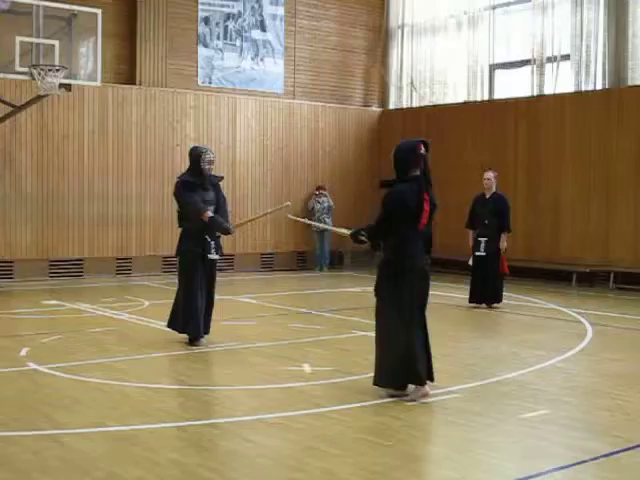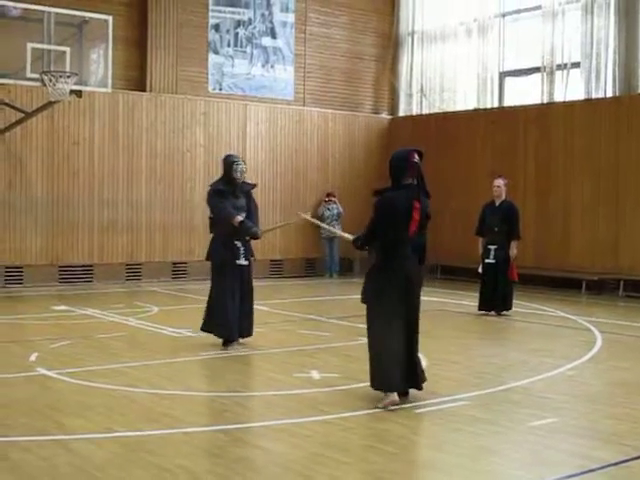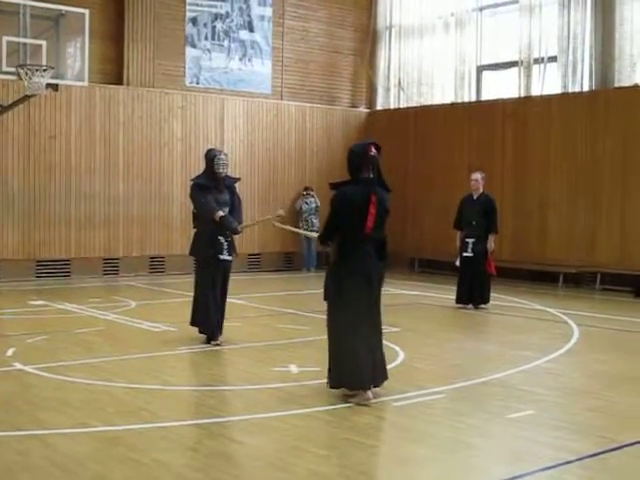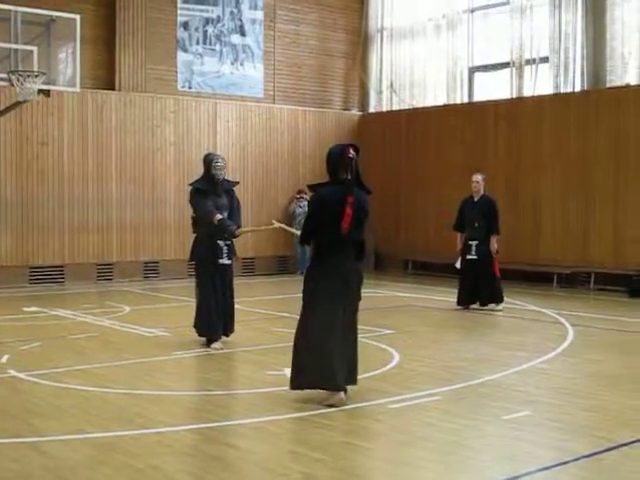
dt=1s
person 1, frame 1
left shoulder: (397, 193)
right shoulder: (426, 192)
left elbow: (382, 227)
left wrist: (360, 234)
right wrist: (371, 234)
left hip: (399, 264)
right hip: (419, 262)
left knee: (399, 320)
right knee: (413, 318)
left ankle: (418, 381)
right ankle: (400, 380)
person 1, frame 2
left shoulder: (388, 200)
right shoulder: (421, 201)
left elbow: (373, 234)
left wrist: (359, 242)
right wrist: (370, 241)
left hip: (389, 269)
right hip: (412, 269)
left knee: (385, 327)
right knee: (406, 324)
left ankle: (391, 388)
right ankle: (405, 383)
person 1, frame 3
left shoulder: (344, 194)
right shoulder: (381, 195)
left elbow: (330, 231)
right elbow: (377, 230)
left wrist: (324, 239)
left hip: (348, 265)
right hip: (373, 265)
left knee: (349, 324)
right knee: (367, 321)
left ankle: (361, 385)
right ankle: (366, 379)
person 1, frame 4
left shoulder: (322, 196)
right shoulder: (361, 198)
left elbow: (307, 235)
right elbow: (359, 232)
left wrist: (311, 238)
left hip: (325, 268)
right hip: (351, 268)
left knee: (322, 325)
right knee: (344, 324)
left ankle: (336, 387)
right ankle: (341, 382)
person 2, frame 1
left shoulder: (214, 183)
right shoulder: (184, 185)
left elbow: (221, 206)
right elbow: (197, 208)
left wrist: (223, 224)
right wrist: (217, 222)
left hip: (210, 240)
right hip: (192, 241)
left knee: (207, 286)
right knee: (193, 287)
left ankle: (198, 329)
right ankle: (194, 332)
person 2, frame 2
left shoulder: (246, 191)
right shoulder: (217, 193)
left elbow: (252, 213)
right elbow: (228, 213)
left wrist: (252, 229)
right wrist: (246, 227)
left hip: (242, 246)
right hip: (223, 247)
left knee: (243, 290)
right knee: (225, 291)
left ankle: (235, 333)
right ankle: (228, 336)
person 2, frame 3
left shoulder: (230, 185)
right shoulder: (199, 187)
left elbow: (236, 208)
right elbow: (208, 208)
left wrist: (234, 224)
right wrist: (226, 221)
left hip: (225, 241)
right hip: (206, 241)
left knee: (220, 287)
right knee: (208, 286)
left ankle: (213, 328)
right ankle: (211, 332)
person 2, frame 4
left shoulder: (228, 189)
right shoulder: (198, 191)
left elbow: (235, 211)
right elbow: (207, 212)
left wrist: (233, 228)
right wrist: (224, 224)
left hip: (224, 244)
right hip: (206, 245)
left knee: (224, 289)
right knee: (209, 291)
left ankle: (216, 331)
right ankle: (211, 335)
person 3, frame 1
left shoulder: (501, 200)
right shoulder: (478, 199)
left elbow: (505, 223)
right elbow: (471, 221)
left wrist: (503, 240)
right wrist: (471, 238)
left hip: (494, 240)
right hip: (479, 240)
left knee: (493, 270)
right knee: (478, 269)
left ankle: (491, 299)
right ankle: (478, 298)
person 3, frame 2
left shoulder: (511, 208)
right shoulder: (487, 207)
left elbow: (515, 231)
right elbow: (481, 228)
left wrist: (513, 248)
right wrist: (480, 246)
left hip: (504, 248)
right hip: (489, 247)
left knee: (503, 278)
right knee: (487, 276)
left ankle: (500, 307)
right ankle: (487, 306)
person 3, frame 3
left shoulder: (488, 201)
right shoulder: (465, 200)
left elbow: (492, 225)
right elbow: (459, 222)
left wrist: (491, 242)
right wrist: (458, 239)
left hip: (482, 241)
right hip: (467, 240)
left knee: (481, 271)
right knee: (465, 270)
left ankle: (478, 300)
right ankle: (465, 299)
person 3, frame 4
left shoulder: (489, 202)
right shoulder: (466, 202)
left elbow: (494, 226)
right elbow: (460, 224)
left wrist: (493, 242)
right wrist: (459, 242)
left hip: (485, 243)
right hip: (469, 242)
left knee: (489, 272)
right knee: (467, 272)
left ankle: (495, 301)
right ankle: (466, 301)
